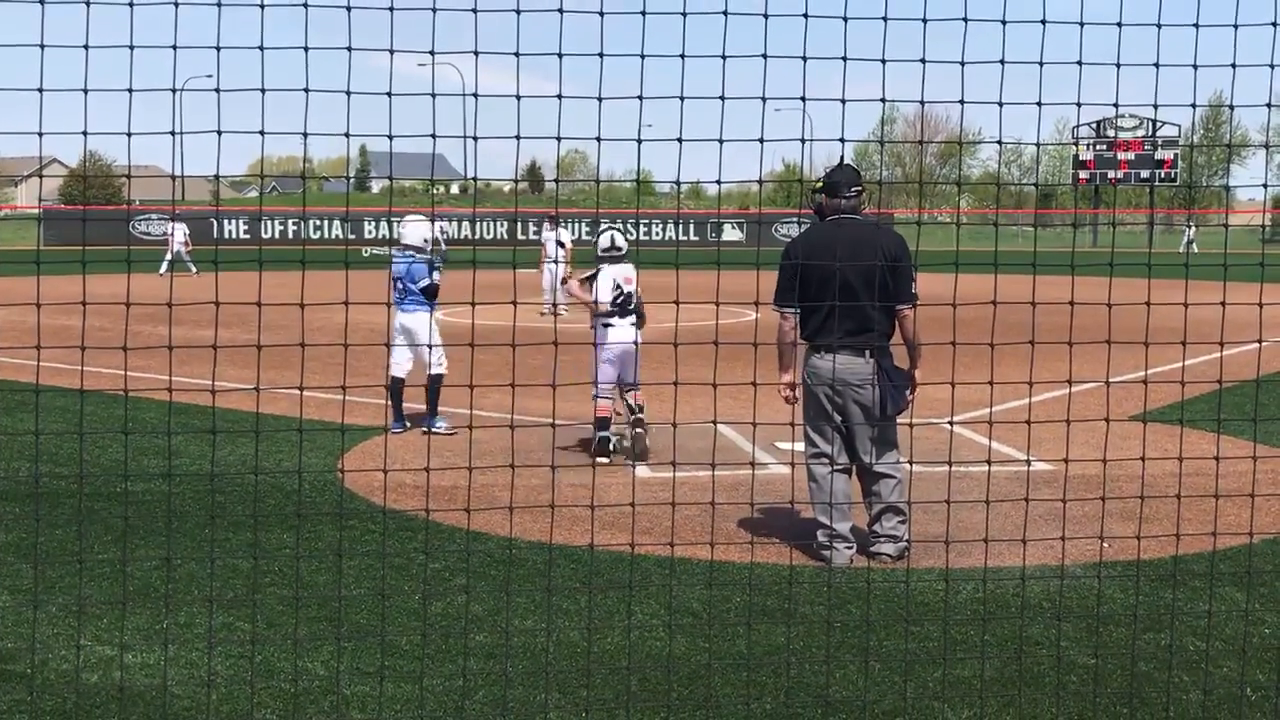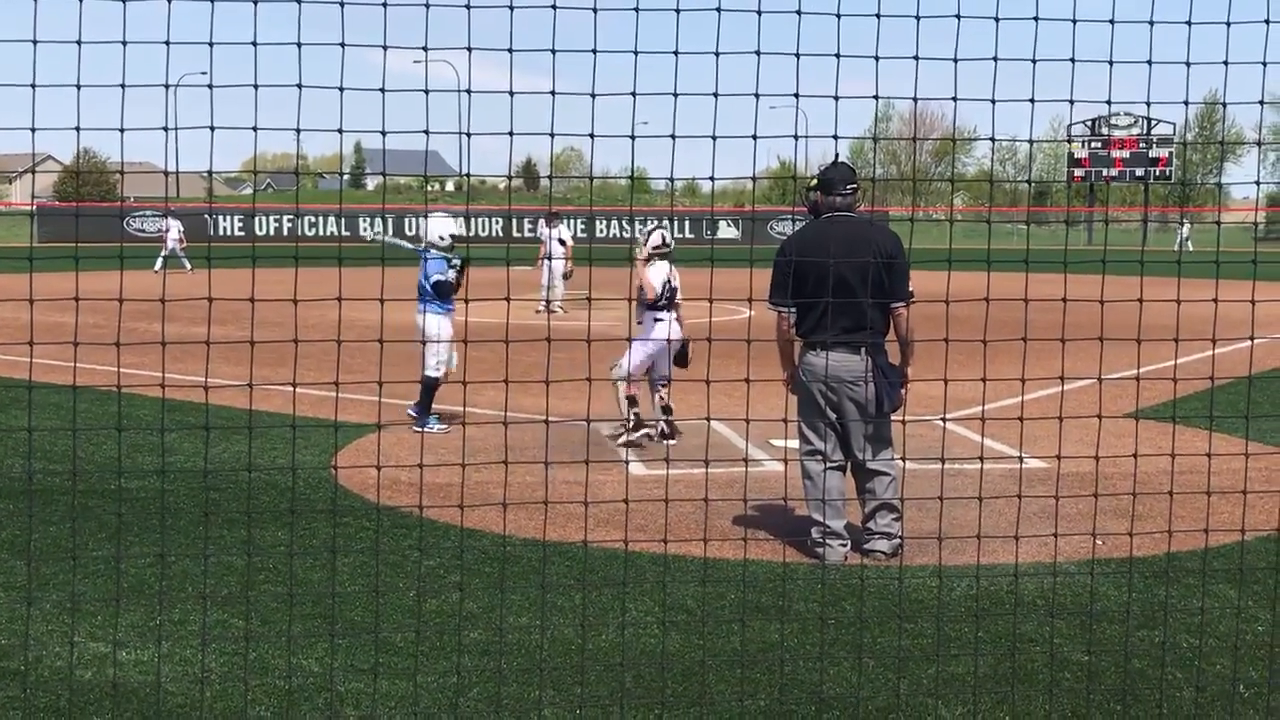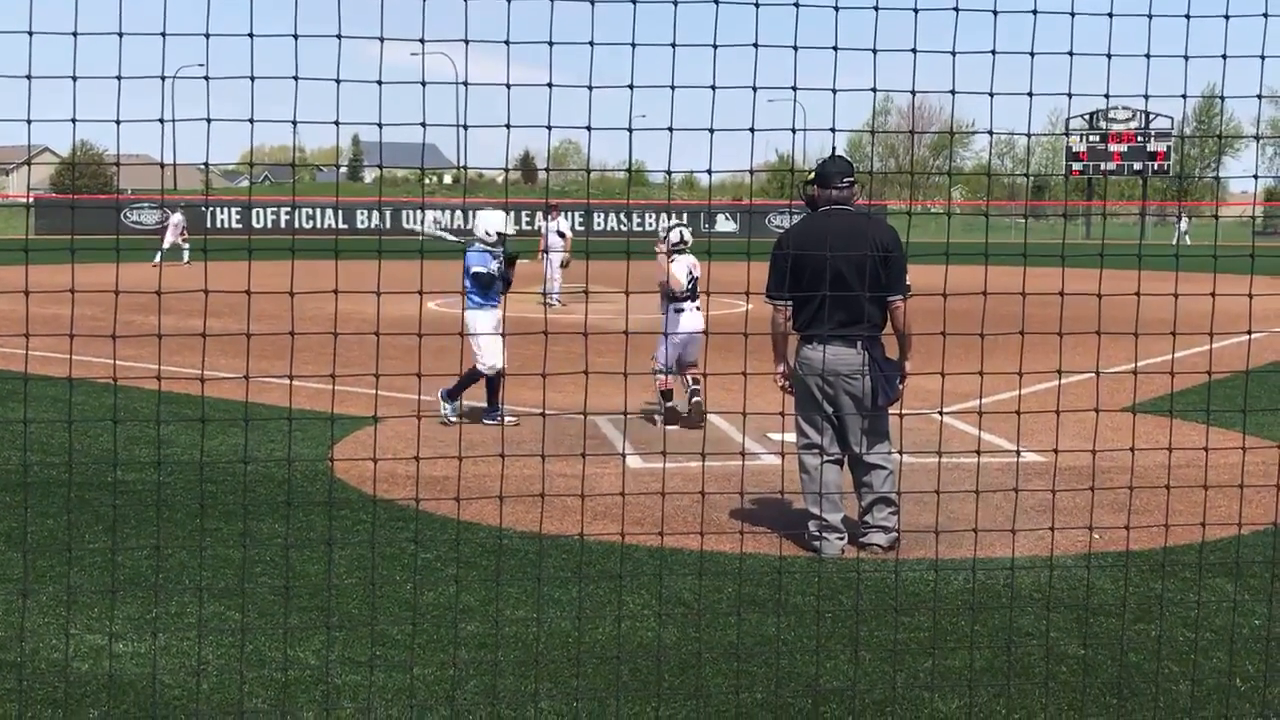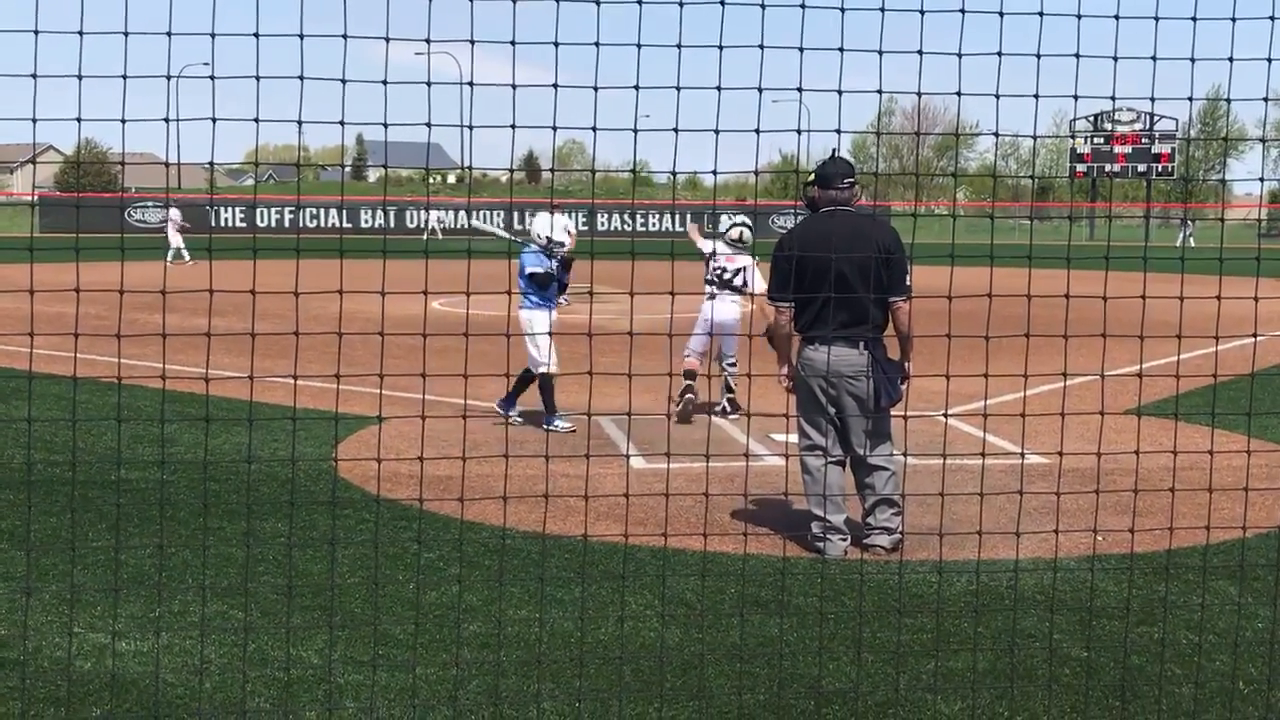
dt=0.5s
person 1, frame 1
left shoulder: (801, 246)
right shoulder: (889, 241)
left elbow: (788, 318)
right elbow: (905, 312)
left wrist: (787, 370)
right wrist: (914, 364)
left hip: (821, 363)
right hip: (871, 363)
left knee: (826, 458)
right knee: (881, 456)
left ankle: (836, 545)
right ankle: (889, 539)
person 1, frame 2
left shoulder: (796, 244)
right shoulder: (884, 239)
left elbow: (785, 317)
right elbow: (899, 310)
left wrist: (789, 365)
right wrist: (906, 361)
left hip: (815, 361)
right hip: (867, 361)
left knee: (821, 455)
right knee: (876, 453)
left ankle: (830, 542)
right ankle: (882, 537)
person 1, frame 3
left shoulder: (793, 237)
right shoulder: (881, 232)
left elbow: (781, 310)
right elbow: (897, 304)
left wrist: (780, 361)
right wrist: (905, 355)
left hip: (812, 354)
right hip: (864, 354)
left knee: (818, 448)
right knee: (873, 446)
left ankle: (827, 535)
right ankle: (879, 530)
person 1, frame 4
left shoulder: (794, 239)
right shoulder: (882, 233)
left elbow: (783, 312)
right elbow: (899, 305)
left wrist: (785, 363)
right wrist: (906, 357)
left hip: (814, 356)
right hip: (866, 356)
left knee: (820, 450)
right knee: (875, 448)
left ankle: (830, 536)
right ankle: (883, 531)
person 2, frame 1
left shoulder: (604, 273)
right shoulder: (631, 269)
left elbow: (602, 307)
left wrist: (577, 293)
right wrist: (642, 314)
left hip: (609, 338)
right hip: (631, 335)
left knee: (604, 393)
right knee: (629, 387)
left ankle: (603, 446)
right ankle: (638, 429)
person 2, frame 2
left shoulder: (653, 268)
right shoulder: (671, 269)
left elbow: (650, 295)
left wrist: (640, 266)
right wrist: (681, 330)
left hip: (652, 331)
right hip: (670, 331)
left knee: (623, 374)
right knee: (660, 380)
left ankle: (634, 423)
right ankle: (666, 428)
person 2, frame 3
left shoulder: (673, 262)
right shoulder: (692, 260)
left elbow: (677, 288)
left wrist: (663, 262)
left hip: (677, 322)
right hip: (697, 321)
left knee: (662, 367)
right knee: (689, 365)
left ankle: (670, 415)
right ankle: (695, 401)
person 2, frame 4
left shoulder: (715, 247)
right shoulder: (749, 261)
left elbow: (695, 237)
right elbow: (757, 296)
left wrist: (693, 230)
right wrist: (771, 320)
left hip: (710, 309)
right hip: (733, 312)
left knee: (693, 352)
right knee: (729, 358)
left ankle: (689, 391)
right ankle: (729, 404)
person 3, frame 1
left shoulder: (397, 259)
right shoulder: (419, 263)
right elbow: (431, 293)
left wrist: (432, 268)
right wrist: (436, 271)
left hip: (401, 316)
right hip: (421, 317)
left knee: (398, 368)
right knee: (437, 366)
left ankle: (398, 420)
right ankle: (431, 419)
person 3, frame 2
left shoulder: (439, 259)
right shoulder: (435, 261)
left elbow: (450, 289)
right elbow: (444, 291)
left wrist: (459, 271)
right wrist: (453, 270)
left hip: (437, 316)
right hip: (437, 317)
left knee: (444, 365)
right knee: (435, 367)
left ankle: (420, 407)
right ankle: (424, 419)
person 3, frame 3
left shoulder: (492, 255)
right shoulder: (475, 254)
left elbow: (504, 287)
right elbow: (483, 283)
left wrist: (509, 266)
right wrist: (496, 263)
left hip: (494, 312)
right hip: (478, 313)
left knee: (498, 364)
right knee: (487, 363)
left ankle: (494, 412)
right ankle: (449, 396)
person 3, frame 4
left shoulder: (548, 256)
right shoulder: (530, 255)
left elbow: (558, 290)
right elbow: (542, 283)
right wrist: (554, 263)
left hip: (546, 314)
right hip: (535, 315)
left knee: (536, 365)
right knee: (546, 365)
left ankle: (507, 403)
right ankle: (551, 417)
